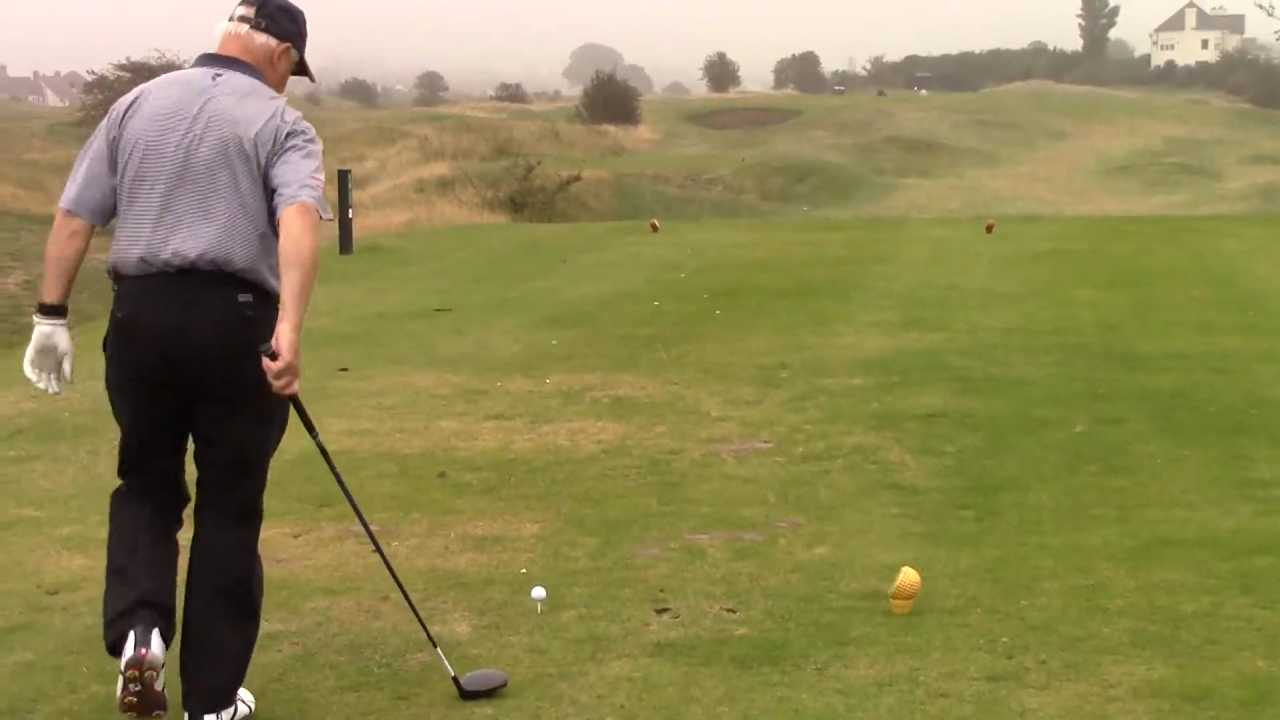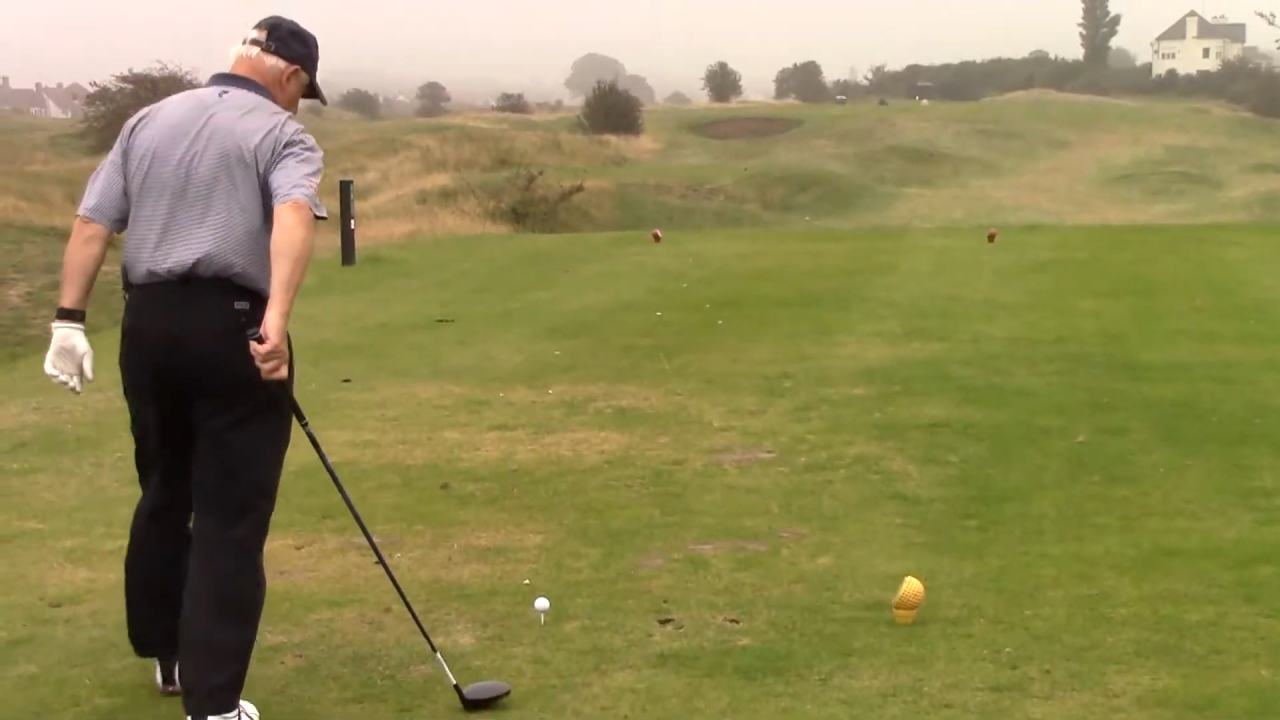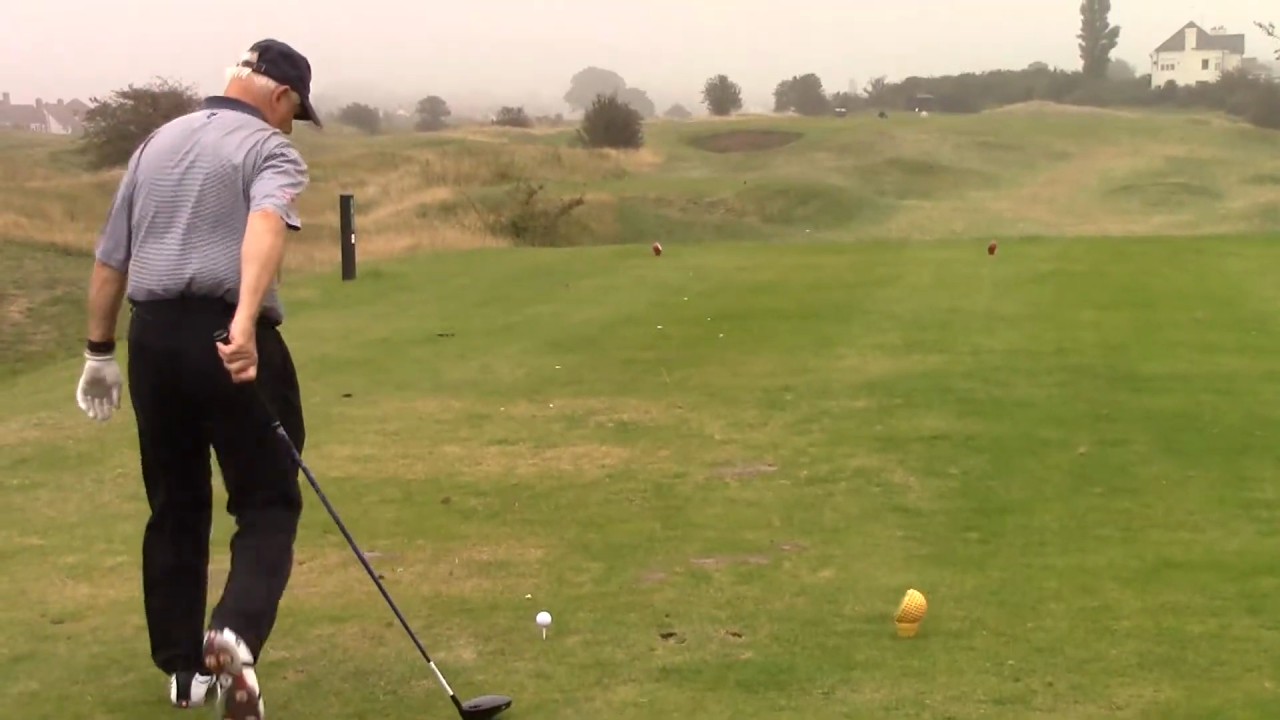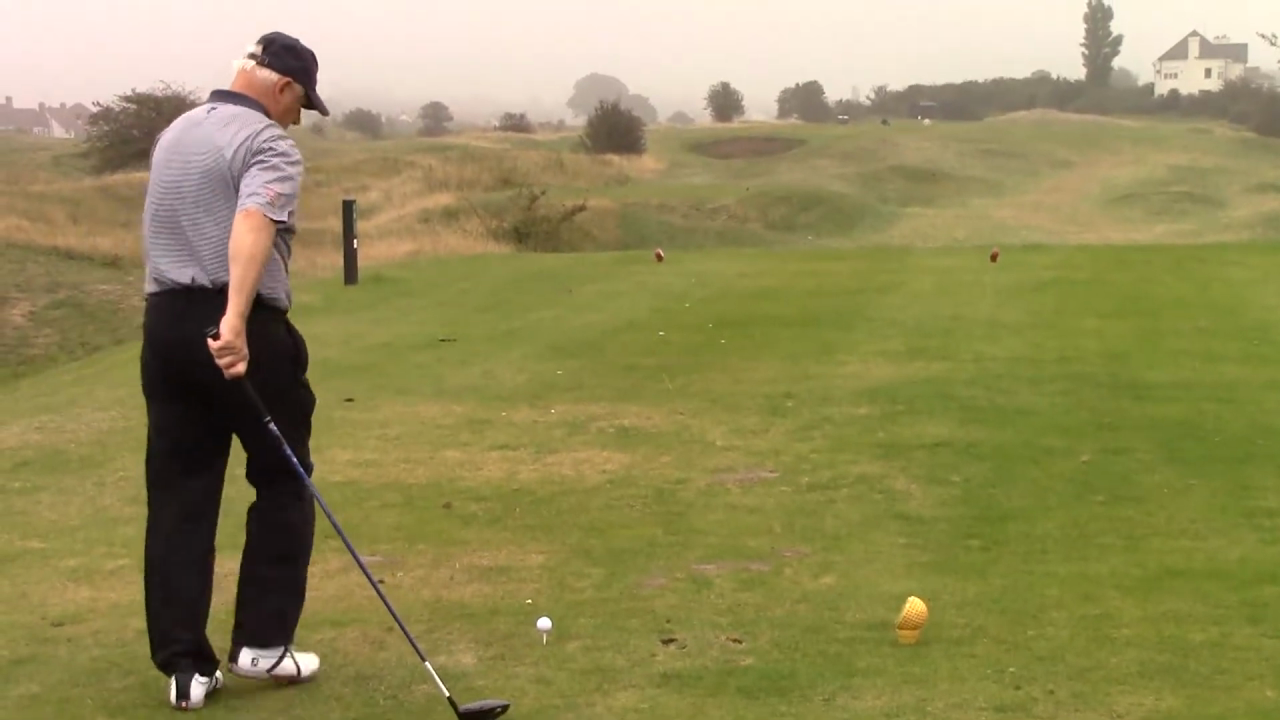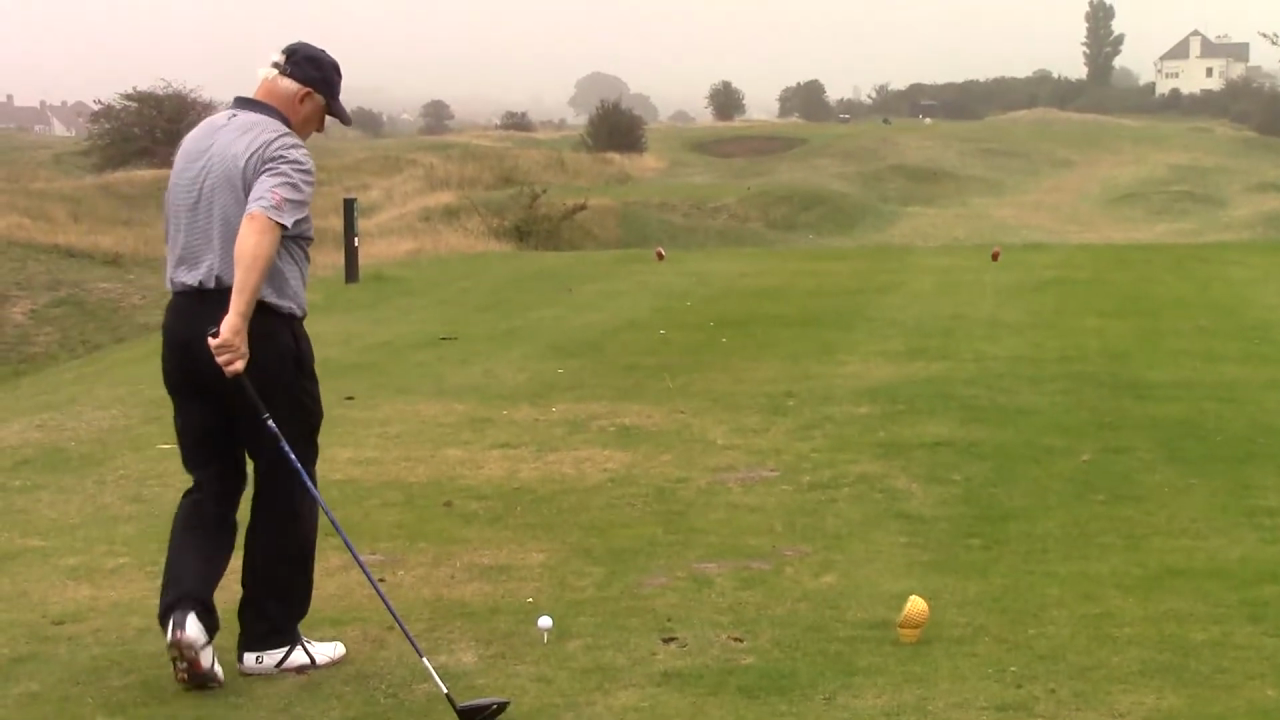
dt=0.2s
person 1, frame 1
left shoulder: (137, 104)
right shoulder: (282, 123)
left elbow: (74, 216)
right elbow: (299, 216)
left wrist: (50, 317)
right wrist: (289, 328)
left hip: (141, 316)
right hip: (235, 322)
left knee: (147, 488)
right knee: (228, 513)
left ankle: (138, 635)
person 1, frame 2
left shoulder: (150, 119)
right shoulder: (285, 135)
left elbow: (92, 223)
right elbow: (292, 216)
left wrist: (69, 321)
right wrist: (277, 317)
left hip: (149, 322)
right hip: (233, 328)
left knee: (167, 493)
right knee: (234, 515)
left ankle: (169, 654)
person 1, frame 3
left shoulder: (157, 144)
right shoulder: (272, 151)
left elbow: (109, 257)
right elbow: (265, 228)
left wrist: (99, 352)
right wrist: (246, 323)
left hip: (152, 338)
right hip: (228, 345)
left knee: (174, 508)
right knee: (266, 504)
right ankle: (232, 635)
person 1, frame 4
left shoulder: (175, 134)
right shoulder: (269, 144)
right elbow: (253, 223)
right wrist: (235, 321)
left hip: (166, 325)
right hip: (244, 331)
left knee: (178, 500)
right knee: (281, 484)
left ankle: (185, 667)
right ankle: (262, 641)
person 1, frame 5
left shoulder: (199, 137)
right shoulder: (285, 153)
right elbow: (257, 229)
right wrist: (238, 322)
left hip: (184, 324)
right hip: (257, 333)
left knee: (213, 481)
right knee: (284, 486)
left ankle: (186, 614)
right ankle: (268, 640)
